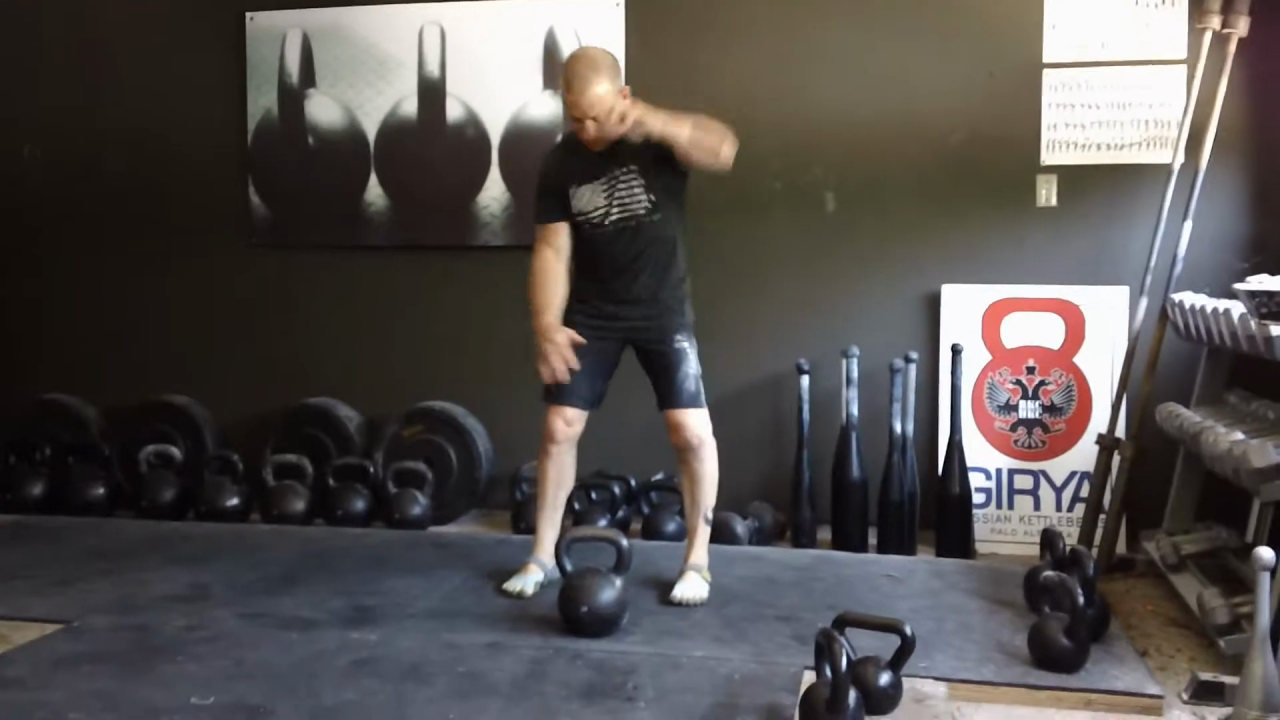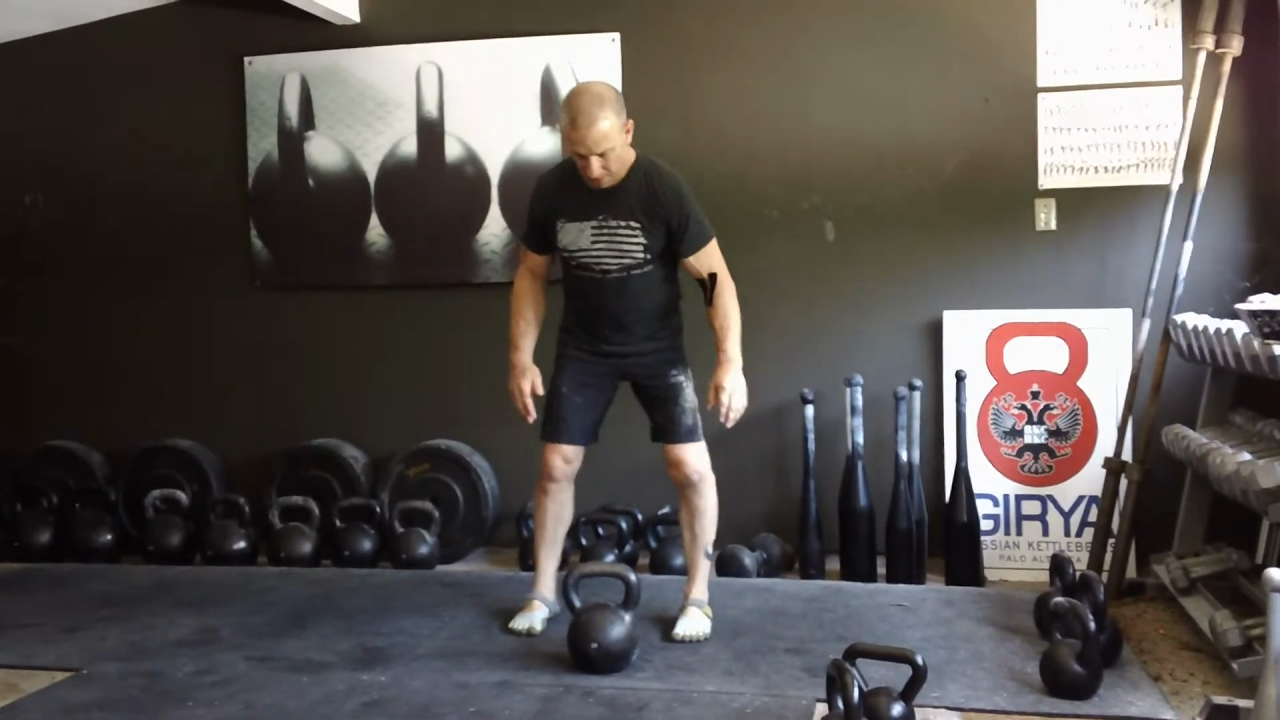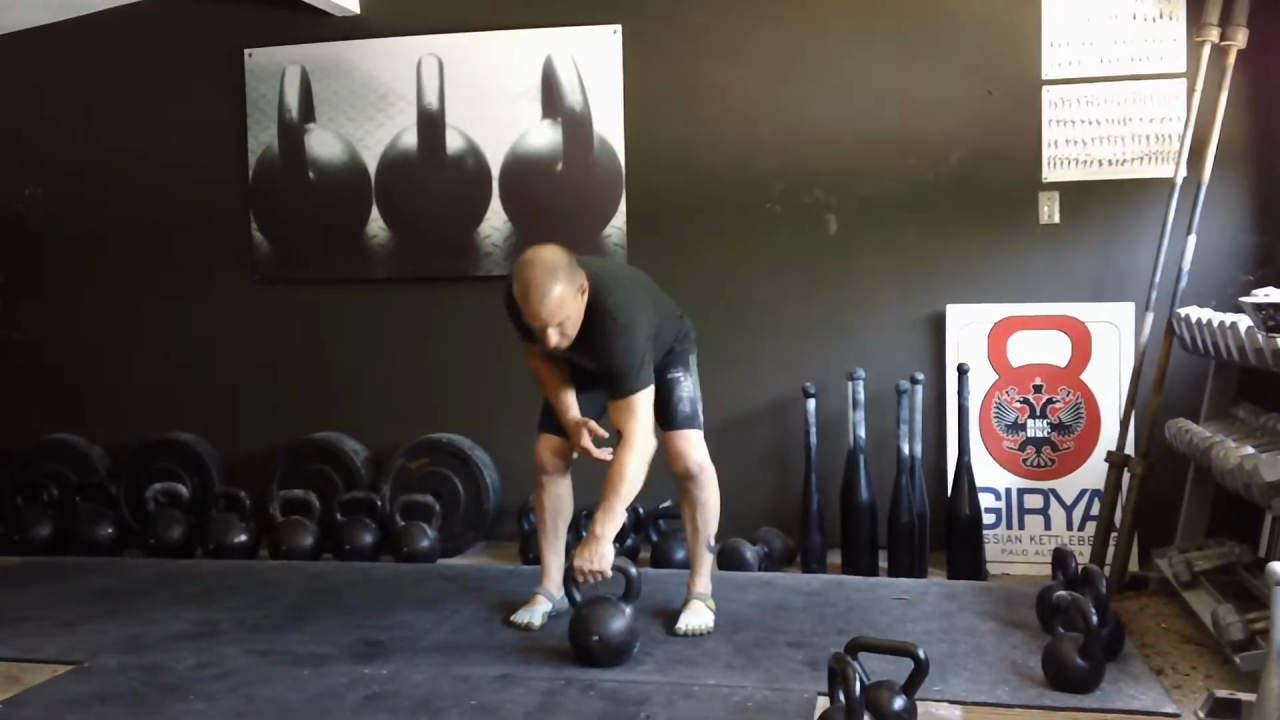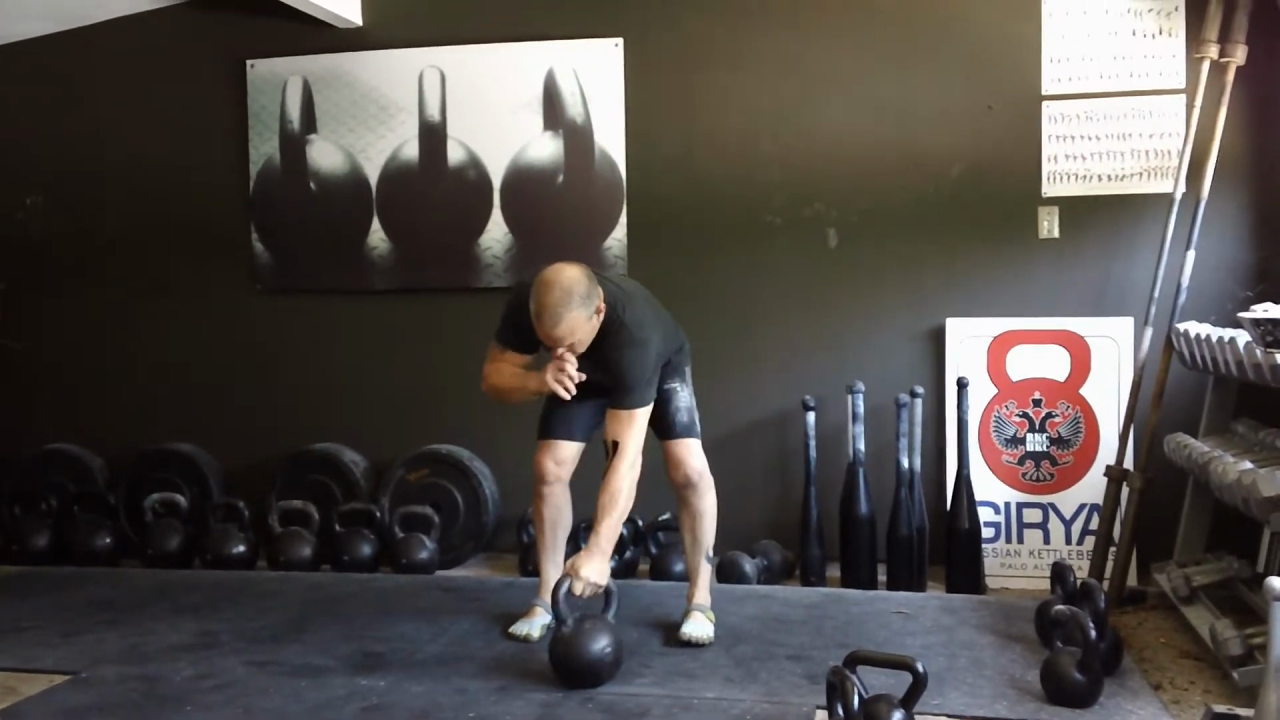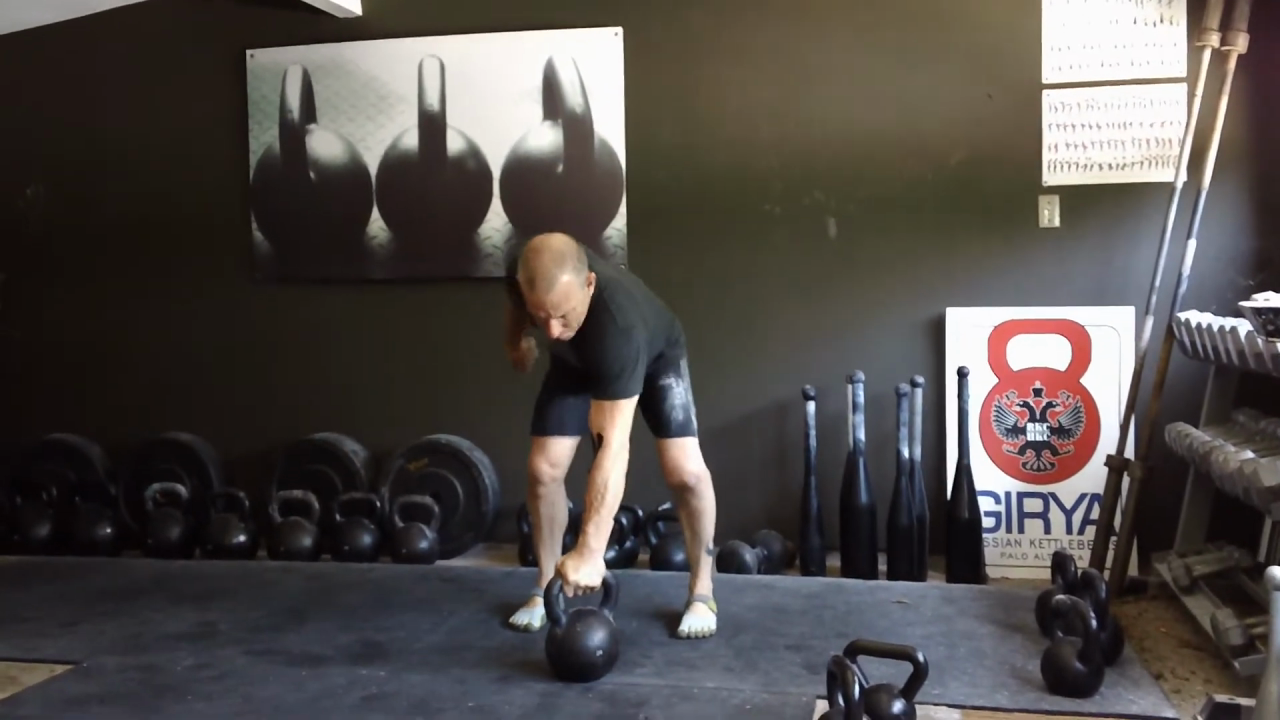
dt=1s
person 1, frame 1
left shoulder: (657, 133)
right shoulder: (561, 162)
left elbow: (721, 151)
right elbow: (552, 251)
left wrist: (655, 123)
right wrist: (546, 324)
left hip: (663, 310)
right hip: (592, 313)
left knee: (691, 432)
right knee: (559, 428)
left ankle: (696, 562)
right ankle: (543, 557)
person 1, frame 2
left shoulder: (664, 190)
right shoulder: (551, 190)
left elbow: (715, 278)
right elbow: (531, 275)
left wrist: (730, 362)
right wrist: (521, 358)
left hip: (657, 348)
right hip: (582, 349)
left knee: (690, 467)
right knee: (555, 466)
left ankle: (697, 597)
right ankle: (543, 593)
person 1, frame 3
left shoulder: (619, 318)
right shoulder: (523, 301)
left elbow: (637, 441)
right elbow: (540, 355)
left wrist: (600, 536)
right wrist: (571, 419)
left hip: (661, 347)
right hip: (585, 363)
left knee: (690, 461)
right knee: (549, 457)
left ankle: (700, 593)
right ankle: (550, 588)
person 1, frame 4
left shoulder: (634, 335)
right shoulder: (525, 304)
left elbow: (626, 454)
right elbow: (494, 376)
left wrist: (598, 551)
right wrist: (540, 380)
left hip: (659, 361)
right hip: (581, 373)
left knee: (689, 470)
right knee: (549, 469)
left ankle: (699, 603)
right ankle: (546, 599)
person 1, frame 5
left shoulder: (620, 324)
right shoulder: (527, 275)
left elbow: (613, 445)
left wrist: (590, 549)
right wrist: (516, 342)
left hip: (654, 353)
right hip: (576, 361)
left knee: (686, 472)
right knee: (544, 468)
left ankle: (702, 592)
right ankle: (546, 587)
